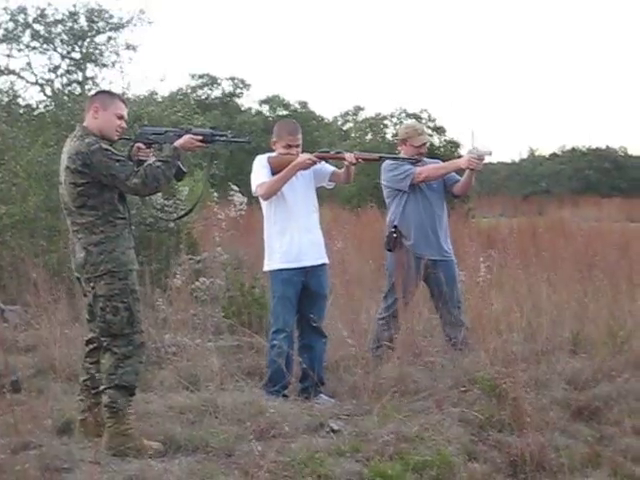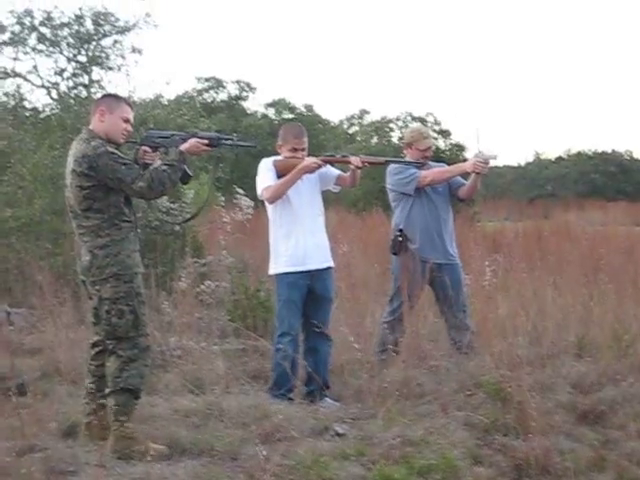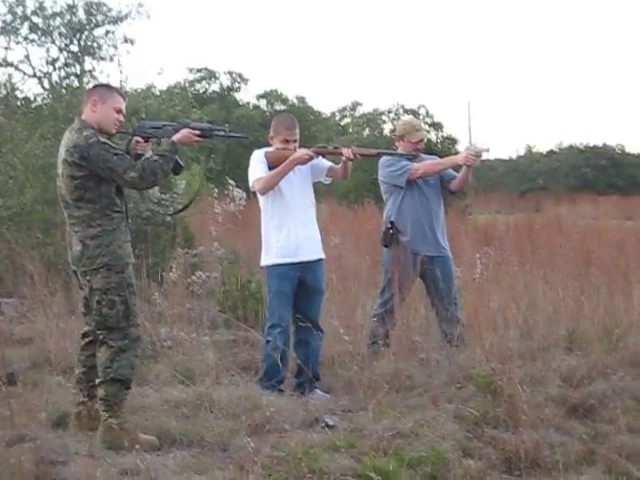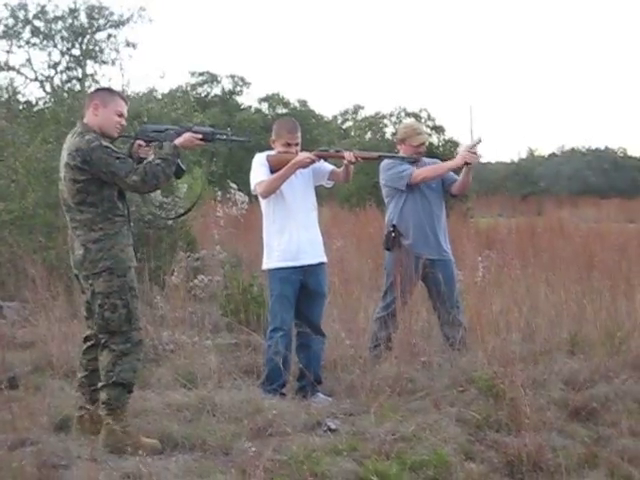
dt=0.1s
person 1, frame 1
left shoulder: (78, 146)
right shoulder: (90, 149)
left elbow: (120, 183)
right elbow: (143, 185)
left wrist: (135, 161)
right wrist: (175, 149)
left hip: (93, 257)
right hip: (109, 258)
left knee: (102, 337)
right knee: (126, 341)
left ankle: (91, 415)
right ankle: (118, 430)
person 1, frame 2
left shoulder: (84, 149)
right shoulder: (96, 152)
left elbow: (126, 186)
right elbow: (148, 188)
left wrist: (140, 164)
right wrist: (181, 153)
left hip: (99, 260)
right hip: (114, 261)
left knee: (106, 340)
right knee: (131, 344)
left ankle: (96, 418)
right ankle: (122, 433)
person 1, frame 3
left shoulder: (75, 139)
right shoulder: (89, 142)
left elbow: (117, 176)
right elbow: (140, 177)
left wrist: (132, 154)
right wrist: (172, 143)
left hip: (89, 251)
right hip: (105, 252)
left knee: (98, 330)
right knee: (122, 334)
left ankle: (87, 409)
right ankle: (112, 424)
person 1, frame 4
left shoulder: (78, 142)
right shoulder: (91, 146)
left elbow: (120, 179)
right elbow: (142, 181)
left wrist: (134, 158)
right wrist: (175, 147)
left hip: (91, 254)
right hip: (107, 255)
left knee: (99, 334)
right knee: (124, 338)
left ankle: (89, 412)
right ankle: (114, 428)
person 2, frame 1
left shoulder: (310, 164)
right shoulder: (263, 163)
left elbow: (343, 180)
right elbow: (264, 192)
left wrist: (348, 166)
right wrist: (295, 167)
left hip: (315, 260)
right hip: (283, 262)
left knee: (314, 329)
right knee: (282, 329)
left ankle: (312, 387)
right ankle: (274, 392)
person 2, frame 2
left shoulder: (315, 168)
right shoulder: (269, 166)
left elbow: (348, 183)
right elbow: (270, 196)
left wrist: (354, 169)
right wrist: (300, 170)
left hip: (321, 263)
right hip: (289, 266)
left knee: (319, 332)
right knee: (288, 333)
left ankle: (317, 391)
right ankle: (280, 395)
person 2, frame 3
left shoulder: (308, 158)
right shoulder: (260, 157)
left elbow: (339, 175)
right elbow: (261, 187)
left wrist: (346, 161)
right wrist: (291, 162)
left hip: (312, 255)
right hip: (280, 257)
left knee: (310, 324)
right knee: (278, 324)
left ankle: (307, 383)
right ankle: (270, 386)
person 2, frame 4
left shoulder: (309, 162)
right shoulder: (262, 160)
left elbow: (342, 178)
right elbow: (263, 191)
left wrist: (348, 164)
right wrist: (293, 165)
left hip: (314, 258)
right hip: (282, 261)
left knee: (312, 327)
right knee: (280, 328)
left ankle: (309, 386)
right ankle: (272, 390)
person 3, frame 1
left shoulder: (437, 166)
right shoulder: (391, 168)
left elbow: (459, 190)
right elbow: (421, 176)
left wrist: (470, 170)
right wrist: (459, 163)
left hip: (440, 250)
right hip: (406, 250)
left knee: (452, 307)
right knee: (392, 305)
right ankle: (379, 355)
person 3, frame 2
left shoulder: (442, 169)
right shoulder: (396, 171)
left elbow: (464, 194)
right elbow: (426, 179)
left wrist: (476, 174)
right wrist: (464, 167)
left hip: (446, 253)
right hip: (411, 254)
left knee: (457, 310)
right knee: (398, 309)
right ankle: (384, 359)
person 3, frame 3
left shoulder: (434, 162)
right shoulder: (388, 163)
left elbow: (457, 186)
right elbow: (418, 172)
left wrist: (468, 166)
right wrist: (457, 160)
left hip: (436, 246)
right hip: (402, 246)
left knee: (448, 302)
right knee: (388, 301)
right ankle: (375, 351)
person 3, frame 4
left shoulder: (435, 165)
right shoulder: (389, 167)
left elbow: (458, 189)
right elbow: (418, 177)
left wrist: (467, 167)
right wrist: (455, 162)
left hip: (439, 249)
right hip: (404, 249)
left knee: (450, 306)
right knee: (391, 305)
right ankle: (377, 355)
